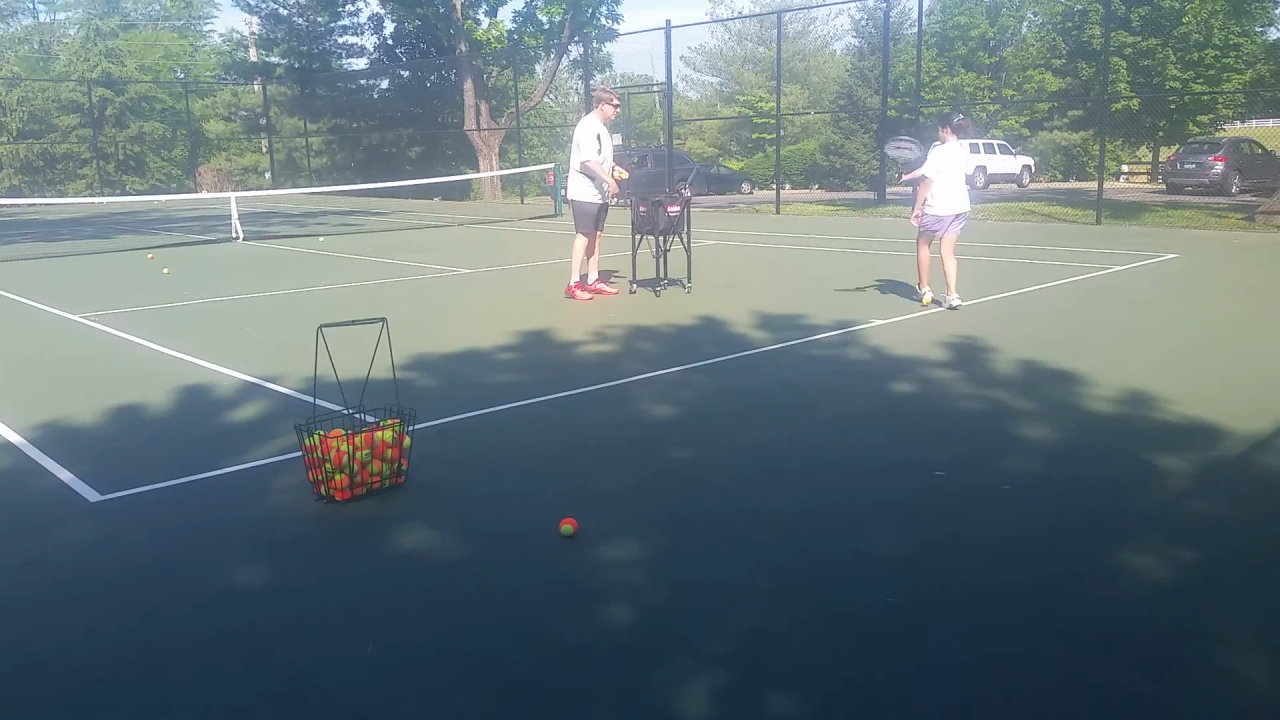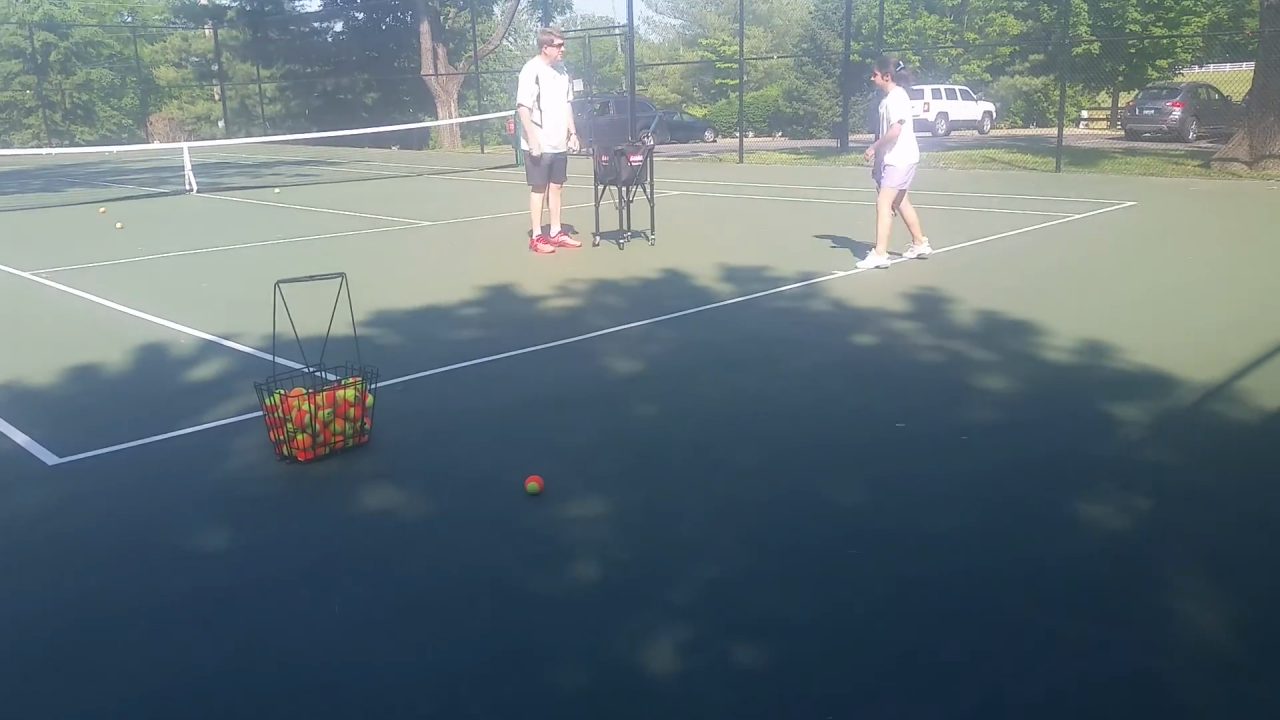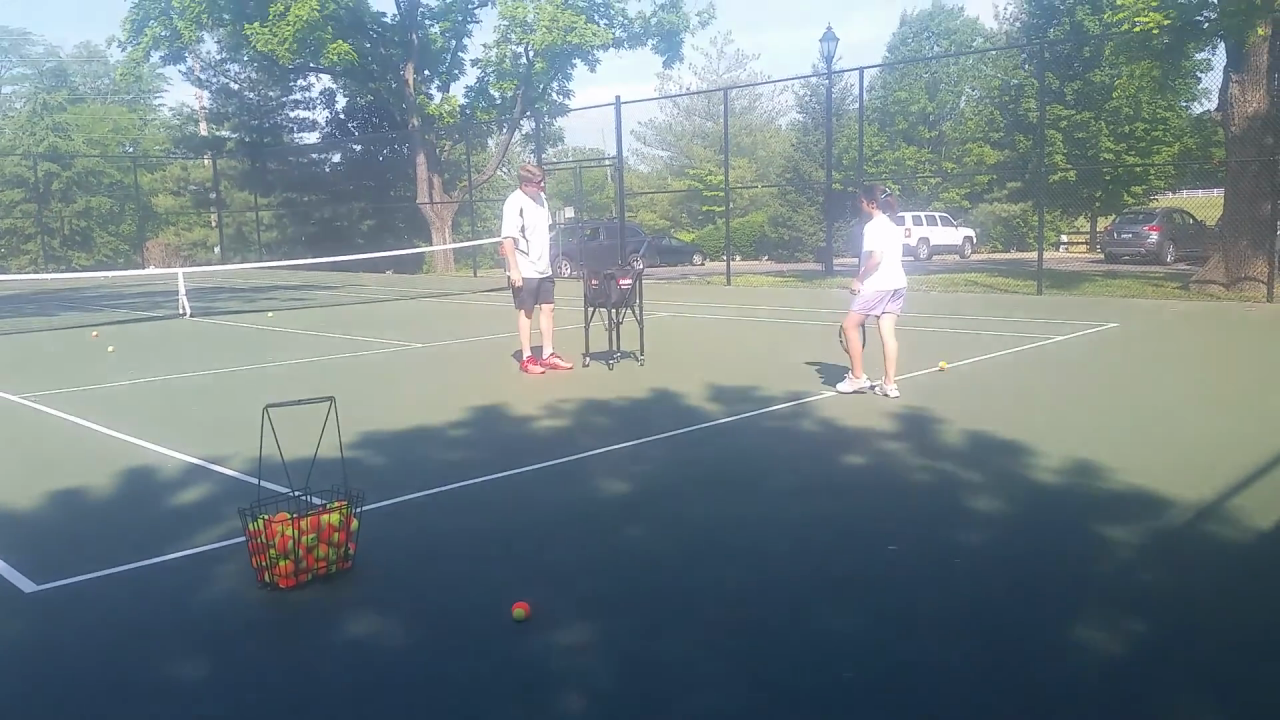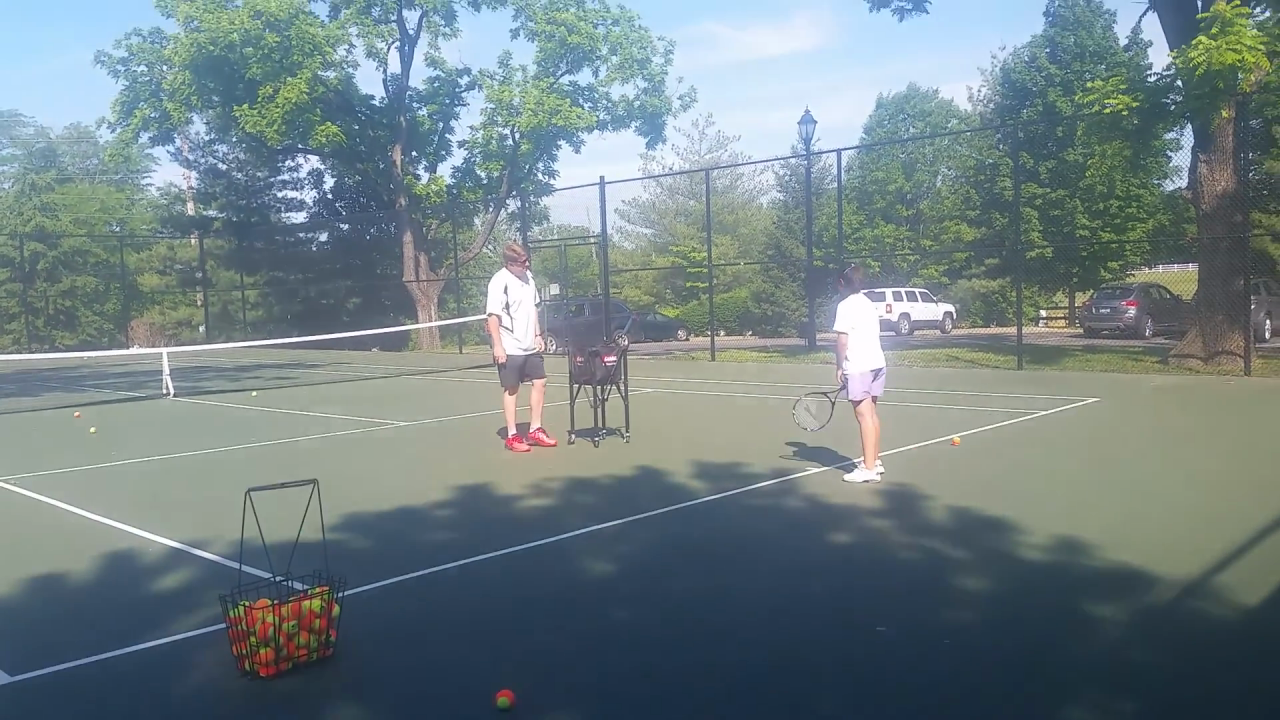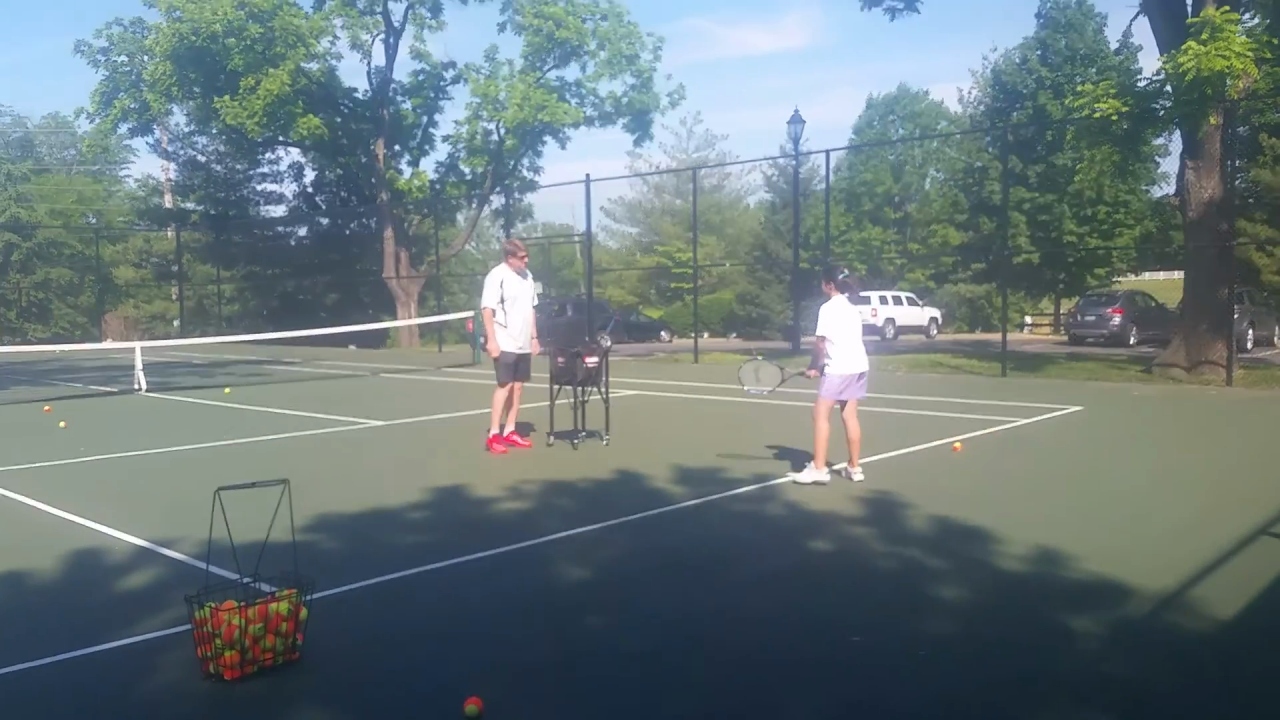
dt=0.7s
person 1, frame 1
left shoulder: (601, 127)
right shoulder: (588, 126)
right elbow: (588, 161)
left wrist: (614, 168)
right wrist: (610, 181)
left hip: (598, 192)
right hip: (584, 192)
left knee: (596, 235)
right knee: (584, 235)
left ankle: (593, 280)
right ankle: (574, 284)
person 1, frame 2
left shoulder: (561, 69)
right shoulder: (532, 70)
right elbow: (523, 107)
left wrist: (572, 133)
right wrist: (531, 139)
left hip: (559, 143)
right hip: (539, 144)
left knee: (556, 187)
right knee: (539, 188)
left ankle: (556, 233)
right ankle: (537, 237)
person 1, frame 3
left shoulder: (540, 197)
right shoulder: (515, 203)
right elbow: (508, 239)
right wrist: (514, 269)
left hip: (543, 268)
right hip: (525, 270)
left knee: (548, 308)
right knee: (526, 312)
left ankle: (548, 355)
right ankle: (527, 359)
person 1, frame 4
left shoulder: (528, 276)
right shoulder: (499, 282)
right elbow: (492, 315)
left wrist: (538, 334)
right wrist: (497, 345)
left hip: (530, 346)
right hip: (510, 348)
left knee: (539, 382)
right knee: (511, 389)
left ankle: (535, 430)
right ankle: (512, 436)
person 1, frame 5
left shoulder: (527, 276)
right shoulder: (497, 276)
right elbow: (487, 309)
left wrist: (534, 336)
right wrist: (491, 339)
left hip: (523, 344)
right hip: (504, 344)
left knee: (517, 387)
right knee: (504, 386)
left ankle: (509, 432)
right ankle: (493, 435)
person 2, frame 1
left shoulder: (939, 150)
right shoulder: (962, 151)
left elbow: (926, 182)
left wrist: (917, 208)
right wrist: (909, 176)
left hip: (939, 207)
right hip: (960, 207)
left knee: (923, 245)
right knee: (947, 251)
left ankle: (924, 289)
right ankle: (952, 296)
person 2, frame 2
left shoulder: (897, 97)
right shoulder: (888, 99)
left elbow: (895, 130)
left wrist: (873, 148)
right wrist: (879, 160)
left hip: (900, 159)
right hip: (895, 158)
left knee: (883, 202)
right knee: (901, 202)
left ankle: (880, 254)
right ankle: (920, 243)
person 2, frame 3
left shoulder: (873, 226)
right shoulder: (894, 226)
left elbow: (875, 258)
left wrist: (858, 279)
left hip: (877, 285)
right hip: (897, 283)
left knee: (850, 325)
right knee: (888, 334)
left ankle: (857, 377)
right ankle: (889, 384)
person 2, frame 4
left shoulder: (845, 305)
right shoulder: (869, 304)
left elbow: (843, 341)
right elbow: (871, 336)
left wrist: (840, 367)
left hip: (858, 366)
right hip: (877, 363)
left knee: (864, 416)
right knee: (871, 413)
left ankle: (869, 468)
right ankle: (874, 461)
person 2, frame 5
left shoulder: (828, 308)
right shoulder: (851, 307)
left elbow: (821, 344)
left wrist: (813, 367)
right wrist: (821, 365)
left hip: (838, 368)
right hip: (858, 365)
left knee: (821, 415)
right knee: (850, 416)
left ankle: (819, 467)
right ankle: (854, 467)
